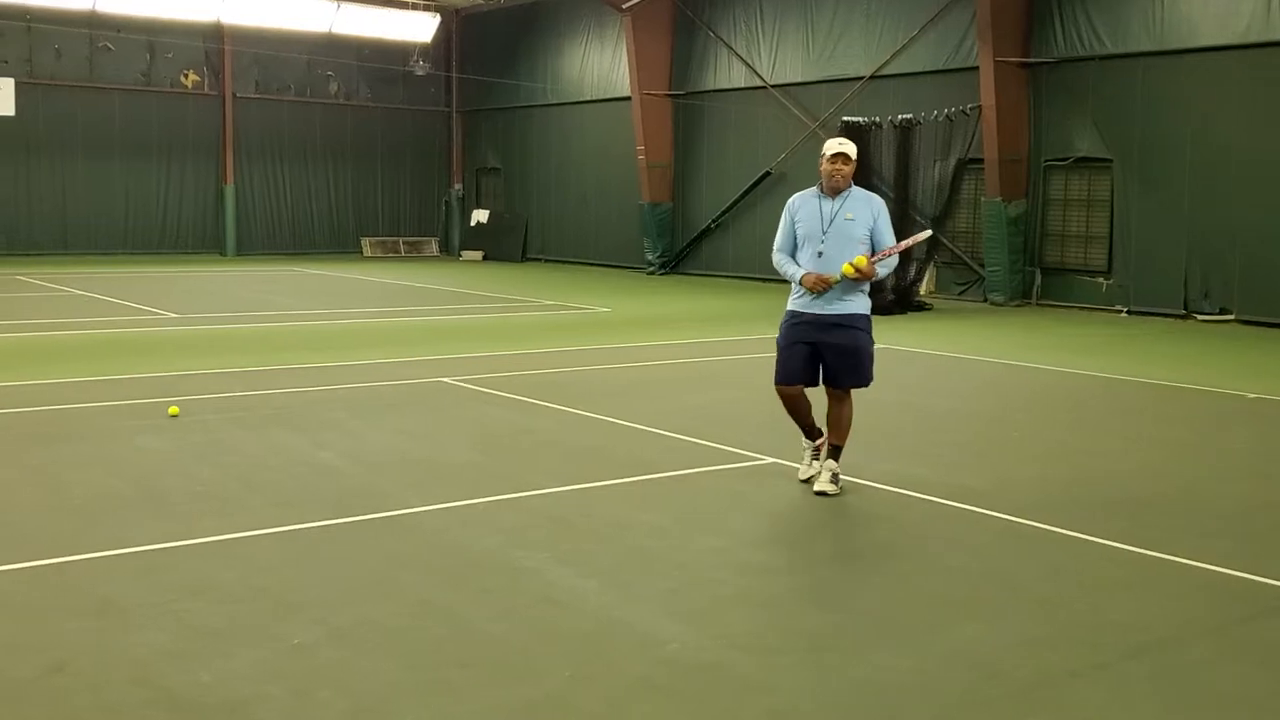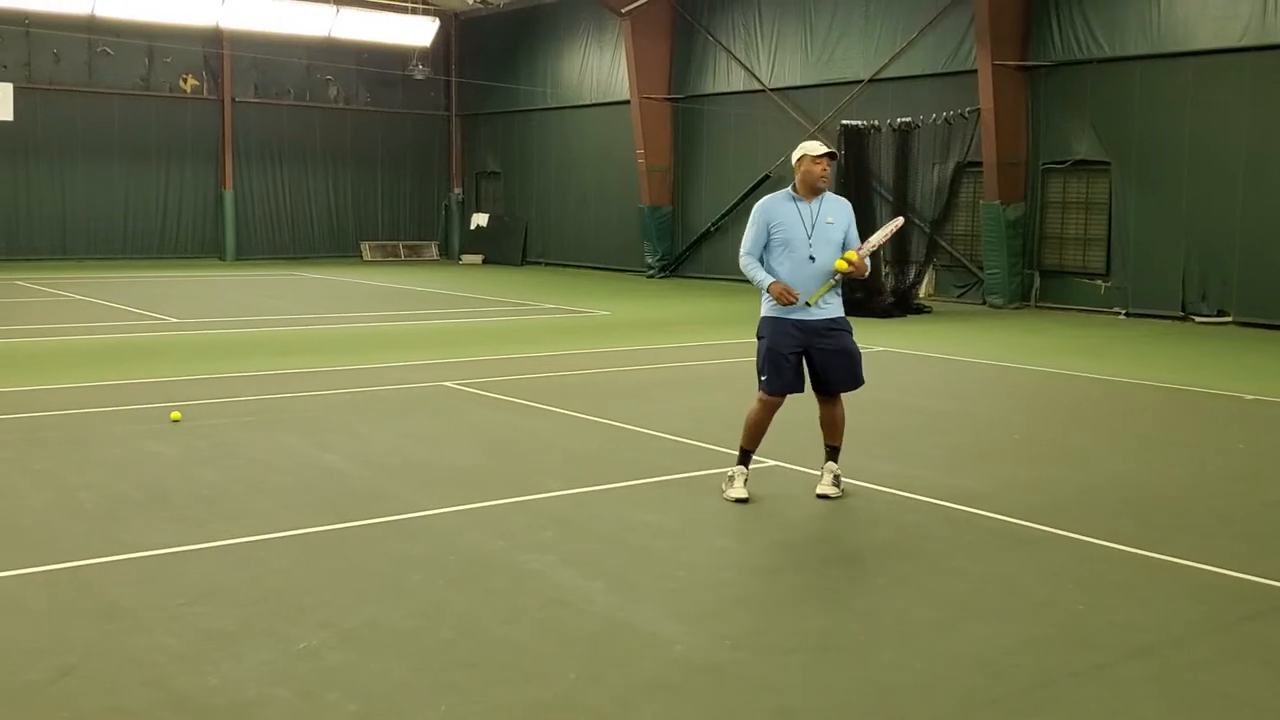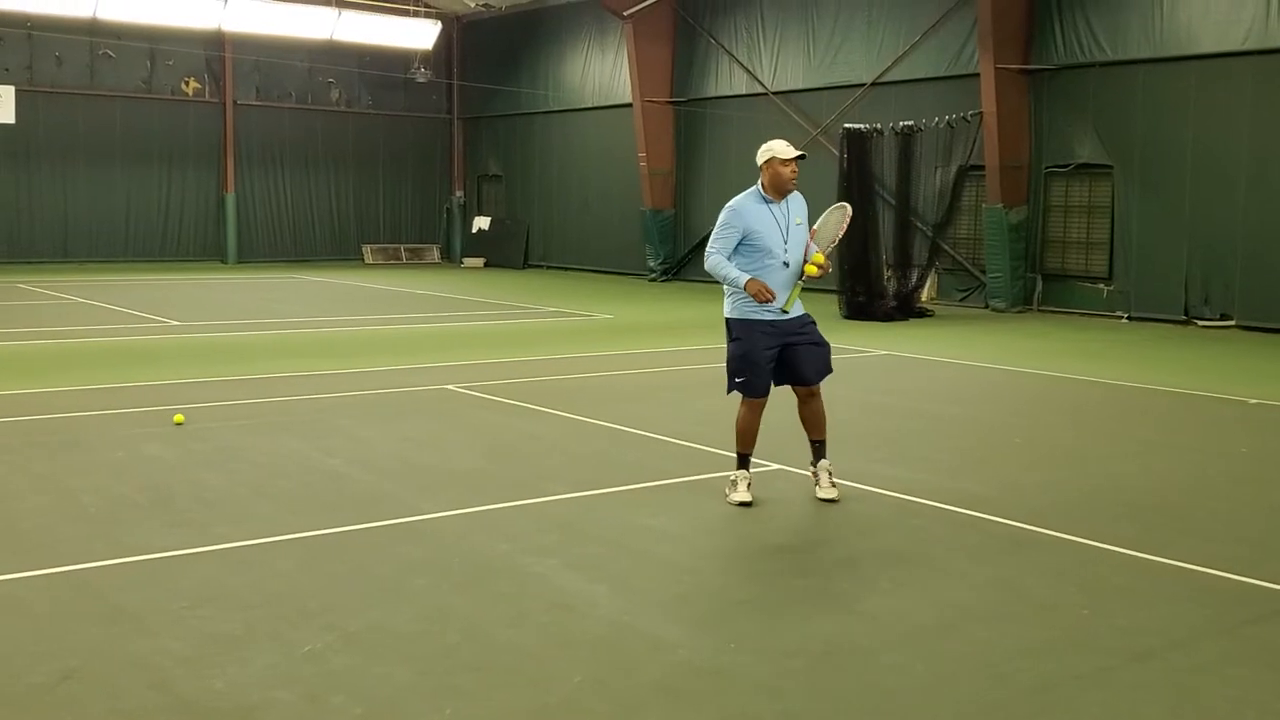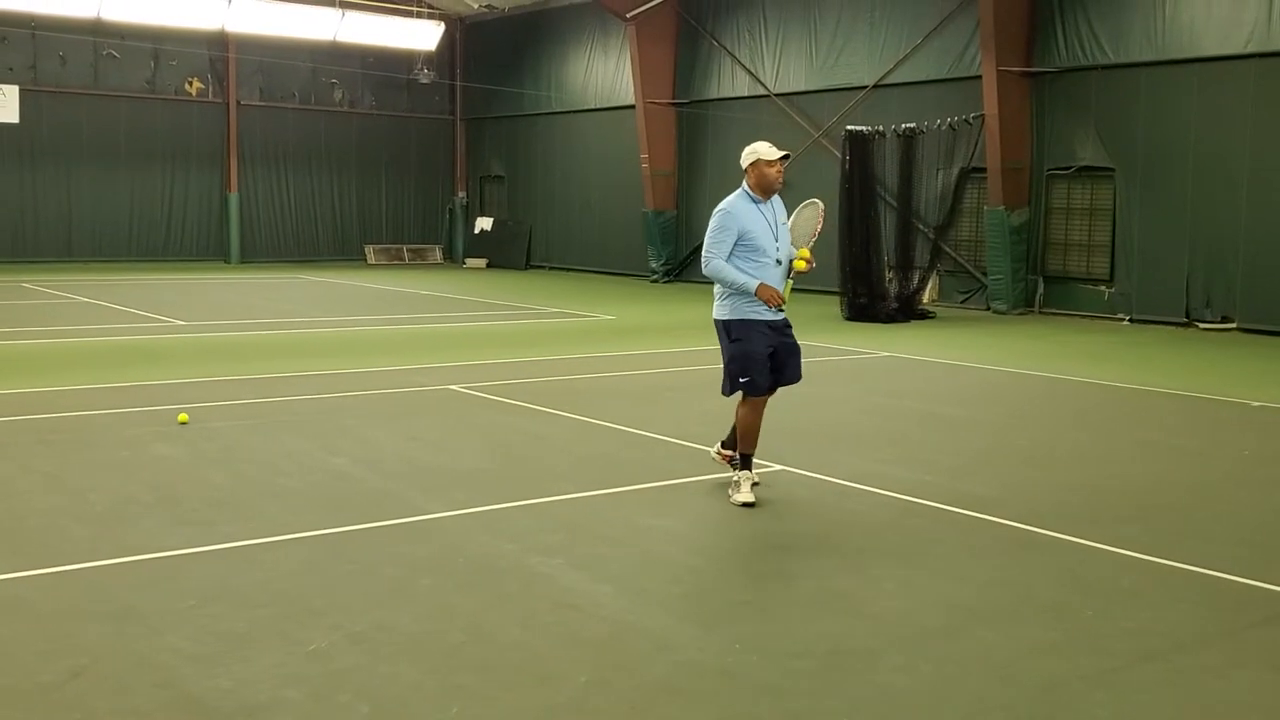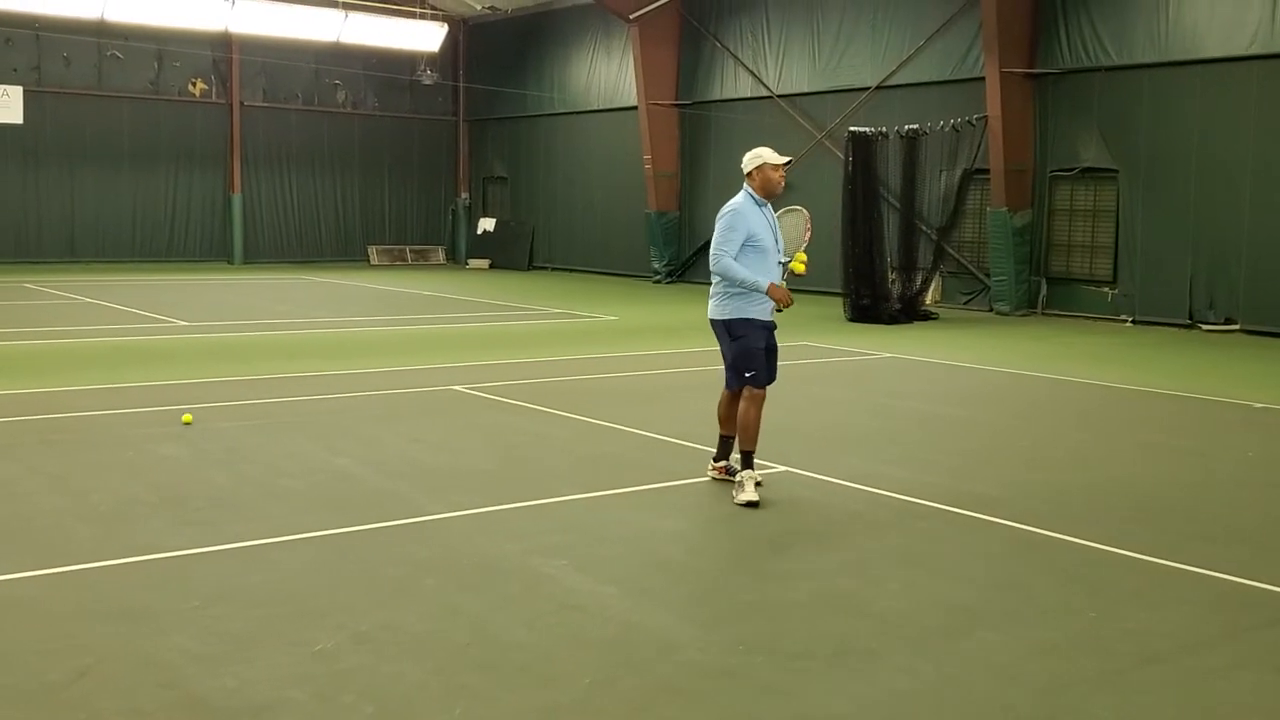
dt=0.4s
person 1, frame 1
left shoulder: (872, 205)
right shoulder: (797, 204)
left elbow: (890, 255)
right elbow: (780, 254)
left wrist: (874, 271)
right wrist: (802, 276)
left hip: (849, 315)
right hip: (801, 312)
left knee: (839, 392)
right knee: (788, 387)
left ankle: (832, 464)
right ankle: (815, 440)
person 1, frame 2
left shoulder: (842, 208)
right shoulder: (768, 207)
left elbow: (858, 254)
right elbow: (747, 257)
left wrist: (862, 267)
right wrist: (770, 284)
left hip: (828, 319)
right hip: (779, 319)
left knee: (830, 395)
right knee: (770, 397)
left ankle: (831, 466)
right ankle: (740, 468)
person 1, frame 3
left shoulder: (798, 202)
right shoulder: (739, 209)
right elbow: (713, 258)
left wrist: (816, 262)
right wrist: (745, 281)
left hip: (793, 315)
right hip: (749, 319)
left knee: (809, 388)
right knee: (754, 398)
left ankle: (821, 465)
right ankle: (741, 474)
person 1, frame 4
left shoulder: (776, 204)
right shoulder: (730, 211)
right elbow: (710, 263)
left wrist: (798, 258)
right wrist: (755, 287)
left hip: (774, 316)
right hip: (742, 318)
left knee: (766, 390)
right knee: (754, 395)
left ankle: (730, 447)
right ankle: (743, 473)
person 1, frame 5
left shoulder: (765, 209)
right shoulder: (738, 211)
right elbow: (719, 261)
left wrist: (789, 264)
right wrist: (767, 286)
left hip: (757, 315)
right hip: (737, 316)
left knee: (739, 388)
right knee: (754, 390)
left ankle: (721, 461)
right ankle: (746, 474)
